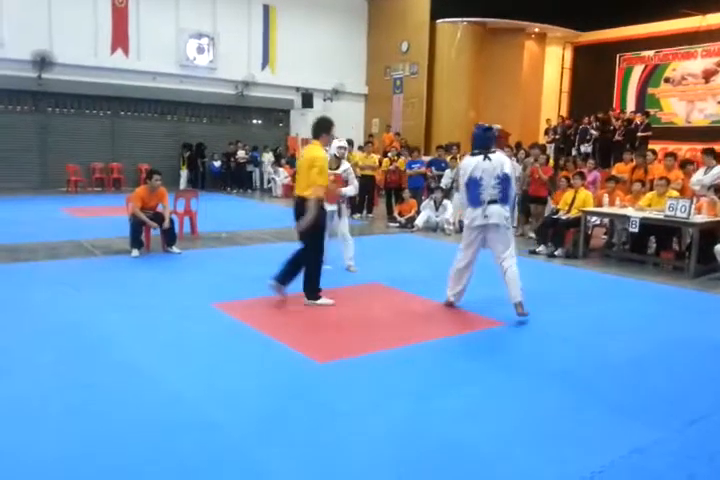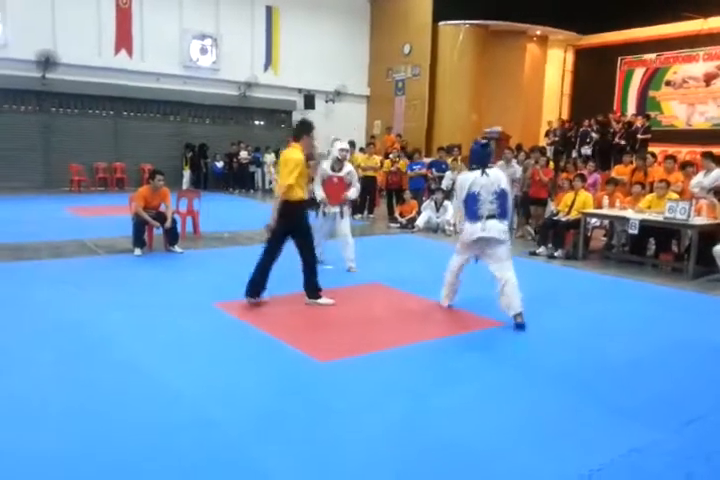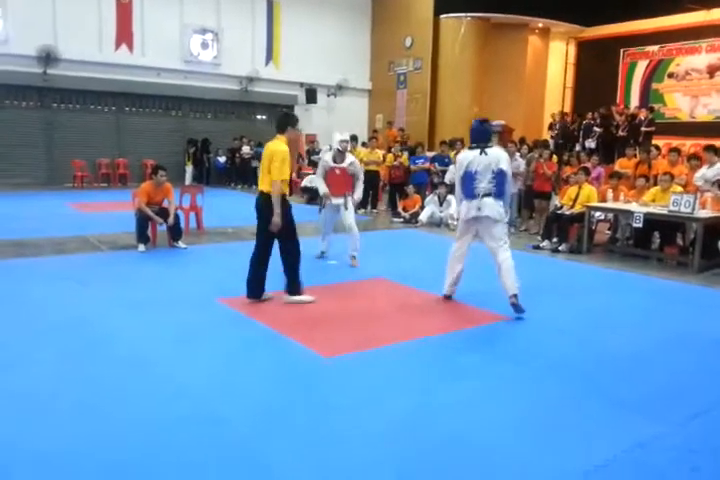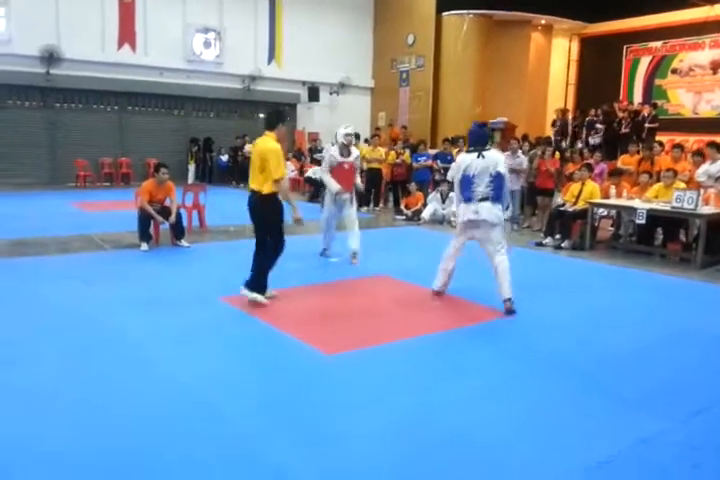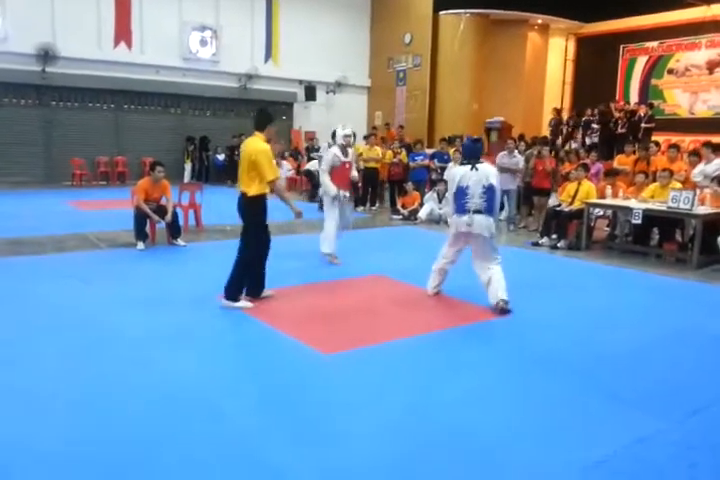
dt=0.2s
person 1, frame 1
left shoulder: (306, 151)
right shoulder: (320, 155)
right elbow: (316, 187)
right wrist: (310, 215)
left hip: (301, 203)
right hip: (311, 206)
left knee: (309, 248)
right knee: (315, 251)
left ankle: (280, 281)
right ankle: (313, 295)
person 1, frame 2
left shoulder: (287, 153)
right shoulder: (297, 157)
right elbow: (283, 187)
right wrist: (275, 216)
left hip: (285, 208)
right hip: (294, 208)
left knee: (271, 251)
right knee: (308, 253)
left ankle: (253, 292)
right ankle: (313, 295)
person 1, frame 3
left shoulder: (271, 145)
right shoulder: (282, 149)
right elbow: (277, 183)
right wrist: (277, 213)
left hip: (264, 200)
right hip: (274, 202)
left knee: (263, 248)
right knee: (290, 247)
left ankle: (255, 292)
right ankle: (293, 291)
person 1, frame 4
left shoulder: (258, 143)
right shoulder: (274, 147)
right elbow: (280, 181)
right wrist: (294, 209)
left hip: (255, 198)
right hip: (267, 201)
left knee: (263, 245)
right knee: (276, 245)
left ankle: (257, 288)
right ankle: (252, 286)
person 1, frame 5
left shoulder: (248, 143)
right shoulder: (262, 148)
right elbow: (274, 182)
left wrist: (274, 154)
right wrist: (292, 206)
left hip: (246, 199)
right hip: (254, 202)
left knee: (259, 245)
right knee: (250, 248)
left ankle: (255, 289)
right ankle: (232, 295)
person 2, frame 1
left shoulder: (467, 162)
right shoulder: (503, 159)
left elbow: (464, 194)
right elbow: (511, 190)
left wrist: (468, 212)
right wrist: (506, 212)
left hip: (475, 216)
right hip: (499, 215)
left knee: (465, 257)
right knee: (507, 259)
left ankle: (452, 297)
right ankle: (518, 303)
person 2, frame 2
left shoulder: (463, 178)
right shoulder: (500, 175)
left elbow: (460, 207)
right elbow: (508, 205)
right wrist: (503, 224)
left hip: (472, 229)
right hip: (497, 229)
left knee: (456, 263)
right knee: (505, 272)
left ankle: (445, 300)
right ankle: (517, 314)
person 2, frame 3
left shoulder: (463, 156)
right shoulder: (501, 155)
left elbow: (459, 187)
right elbow: (507, 185)
right wrist: (502, 206)
left hip: (470, 209)
right hip: (493, 208)
left knee: (459, 250)
right knee: (502, 251)
left ankle: (449, 290)
right ankle: (513, 296)
person 2, frame 4
left shoulder: (461, 160)
right shoulder: (498, 157)
left elbow: (458, 189)
right elbow: (504, 188)
right wrist: (502, 208)
left hip: (468, 211)
right hip: (491, 211)
left knee: (454, 249)
right knee: (499, 255)
left ankle: (439, 286)
right ankle: (507, 300)
person 2, frame 5
left shoulder: (454, 172)
right shoulder: (491, 171)
left elbow: (452, 200)
right elbow: (496, 201)
right wrist: (491, 220)
left hip: (460, 222)
right hip: (483, 223)
left knee: (446, 256)
right knee: (491, 264)
left ankle: (433, 288)
right ankle: (500, 300)
person 3, frame 1
left shoulder: (346, 168)
left elbow: (354, 187)
left wrist: (344, 191)
left hip: (340, 206)
right hip: (325, 205)
left knee: (343, 233)
left ankle: (349, 262)
person 3, frame 2
left shoulder: (349, 170)
right shoulder: (324, 167)
left elbow: (356, 187)
right elbow: (317, 184)
left wrist: (349, 195)
right wrist: (321, 196)
left hip: (342, 208)
right hip: (326, 206)
left knee: (345, 235)
right knee: (321, 233)
left ankle: (351, 264)
right ankle: (317, 256)
person 3, frame 3
left shoulder: (352, 161)
right shoulder: (326, 159)
left elbow: (359, 178)
right elbow: (319, 176)
left wrist: (357, 195)
right wrist: (323, 190)
left hip: (346, 198)
right hip: (329, 198)
left knee: (350, 225)
right knee: (326, 226)
left ankle: (353, 255)
right ankle: (323, 250)
person 3, frame 4
left shoulder: (356, 154)
right shoulder: (332, 153)
right elbow: (324, 172)
left wrist: (358, 182)
right wrist: (334, 187)
left hip: (349, 194)
right hip: (334, 194)
left knee: (352, 222)
right knee: (328, 221)
left ankle: (354, 252)
right ankle: (326, 247)
person 3, frame 5
left shoulder: (350, 153)
right shoulder: (332, 153)
right elbow: (323, 173)
left wrist: (354, 175)
right wrist: (332, 191)
left hip: (345, 192)
right hip: (331, 193)
left knee: (345, 220)
right knee: (332, 220)
left ankle: (328, 246)
right ankle: (328, 252)
